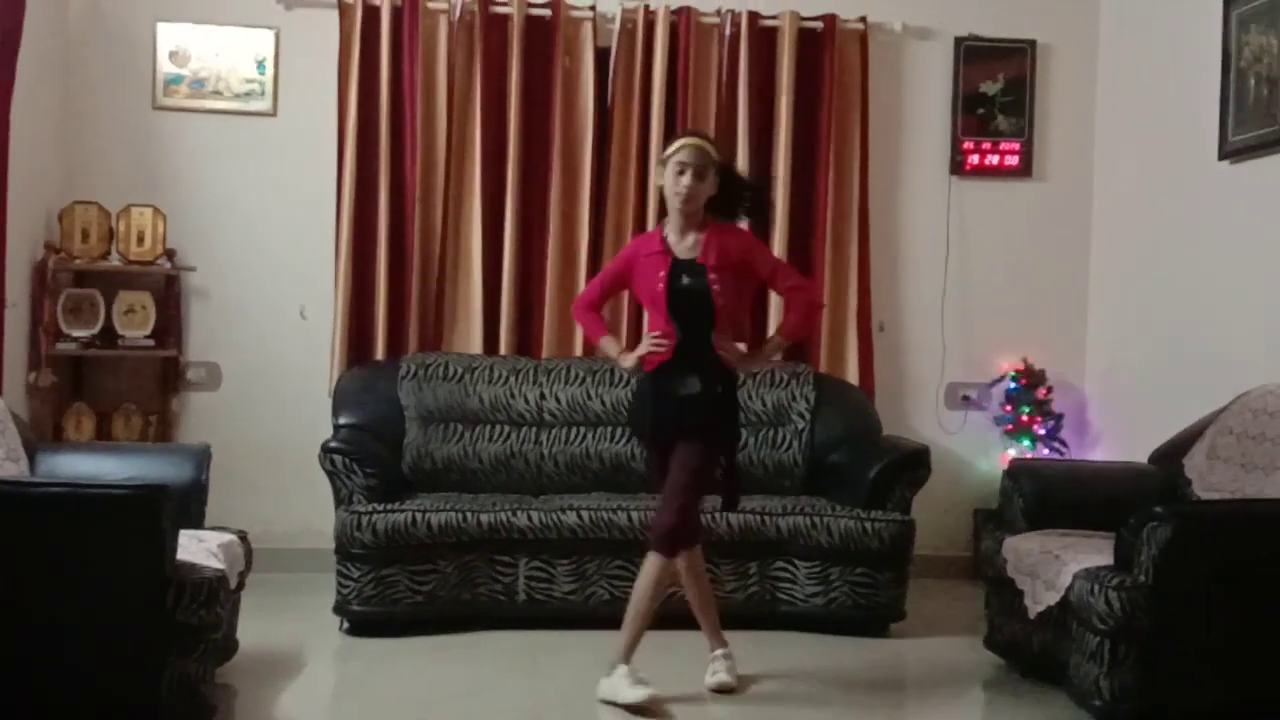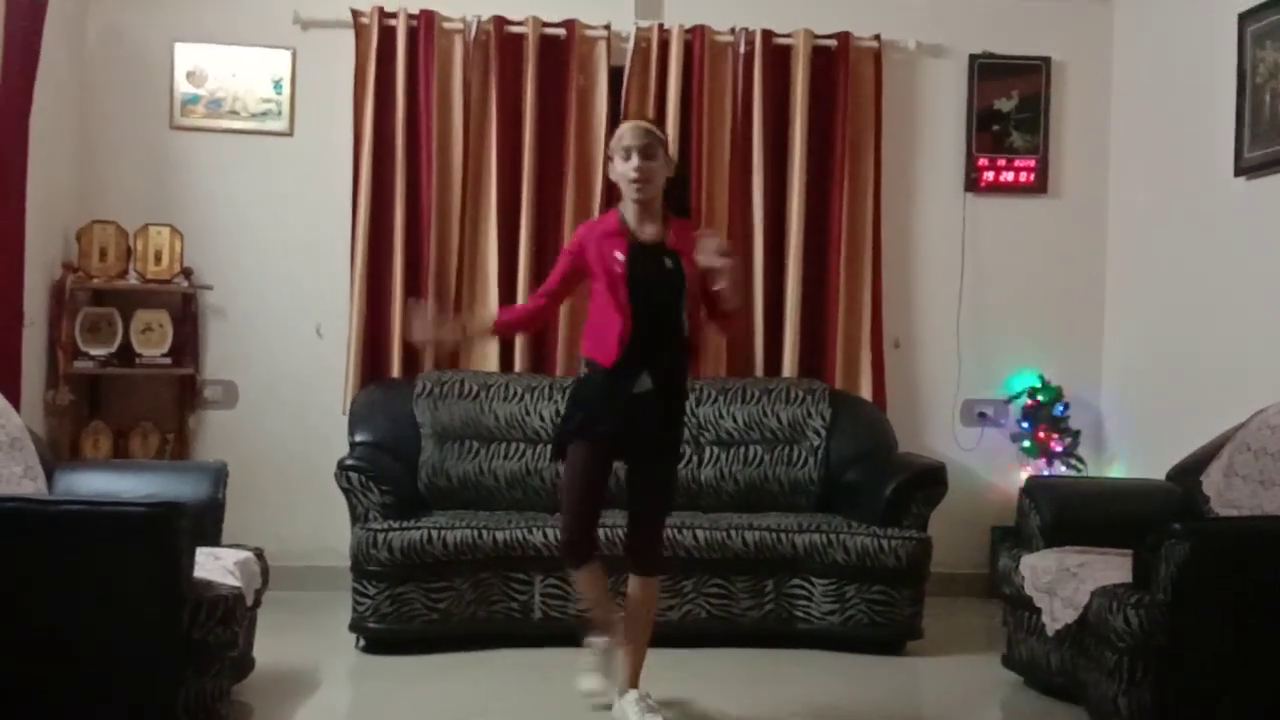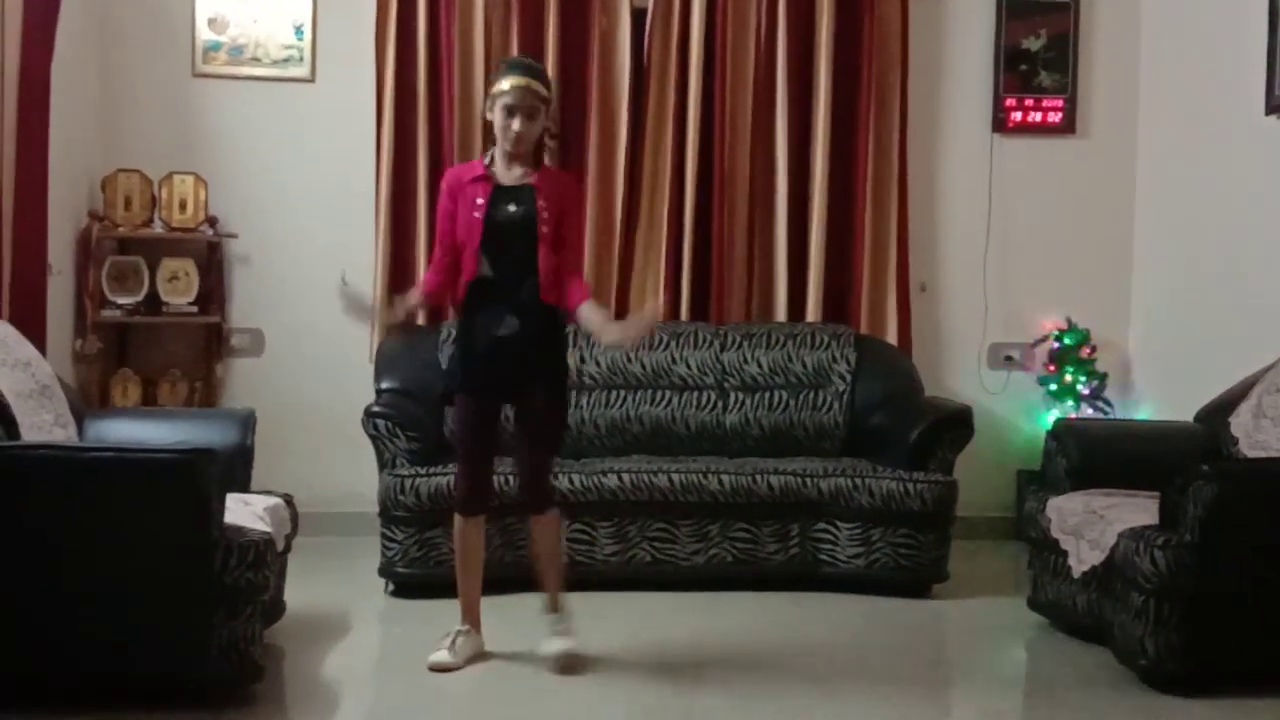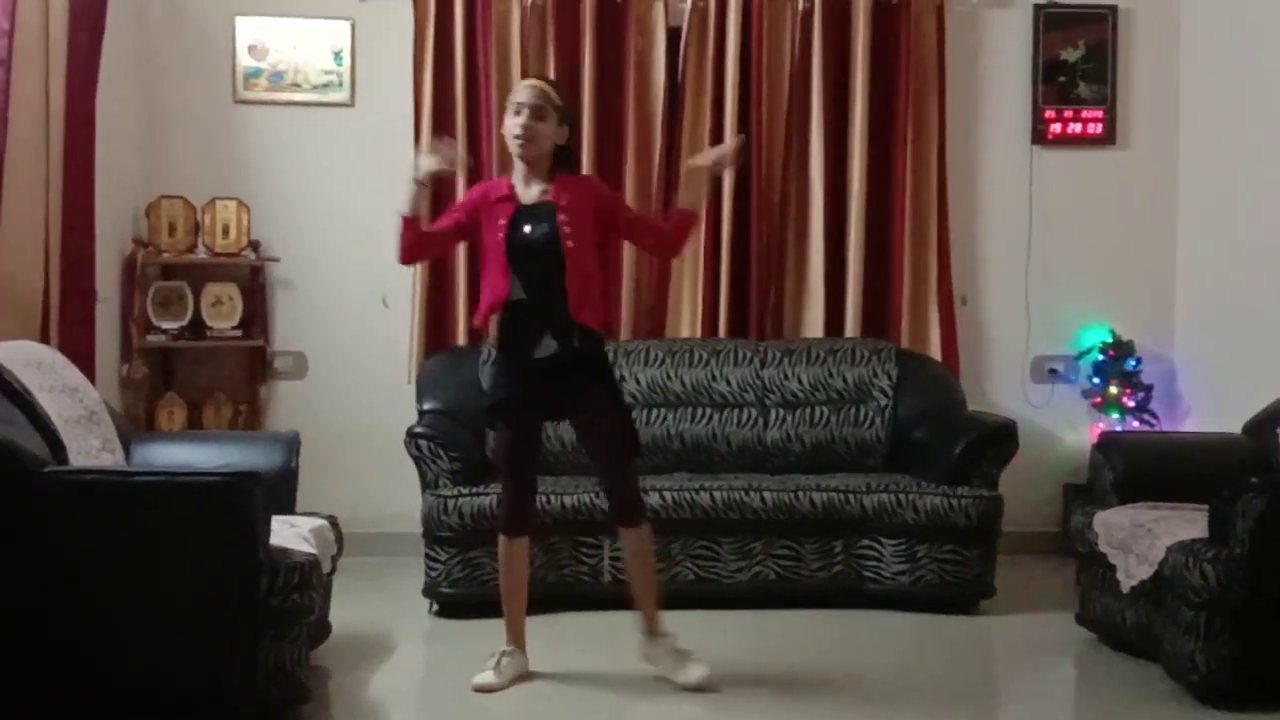
dt=1s
person 1, frame 1
left shoulder: (736, 245)
right shoulder: (641, 250)
left elbow: (805, 298)
right elbow: (586, 306)
left wrist: (759, 358)
right wrist: (624, 355)
left hip: (710, 399)
right hip: (660, 395)
left knee: (667, 527)
right knee: (682, 528)
left ankle: (619, 667)
right ankle: (717, 647)
person 1, frame 2
left shoulder: (688, 237)
right shoulder: (598, 236)
left elbow: (719, 312)
right elbow: (538, 308)
left wrist: (718, 278)
right wrist: (460, 329)
left hip: (662, 400)
right hip: (604, 391)
left knee: (646, 542)
right knee: (577, 536)
right ankle: (608, 631)
person 1, frame 3
left shoulder: (560, 187)
right shoulder: (458, 183)
left elbow: (570, 276)
right elbow: (443, 273)
left wrist: (605, 325)
right wrist: (397, 307)
left hip: (539, 343)
right hip: (476, 340)
left knee: (535, 481)
right knee: (469, 485)
left ankle: (555, 611)
right ankle: (468, 626)
person 1, frame 4
left shoulder: (588, 194)
right shoulder: (483, 200)
left elbow: (664, 241)
right elbow: (415, 252)
left wrist: (698, 183)
right wrist: (420, 186)
left hip: (581, 359)
right hip: (514, 363)
left knee: (624, 496)
right knee: (513, 506)
left ankle: (654, 637)
right ankle: (513, 649)
